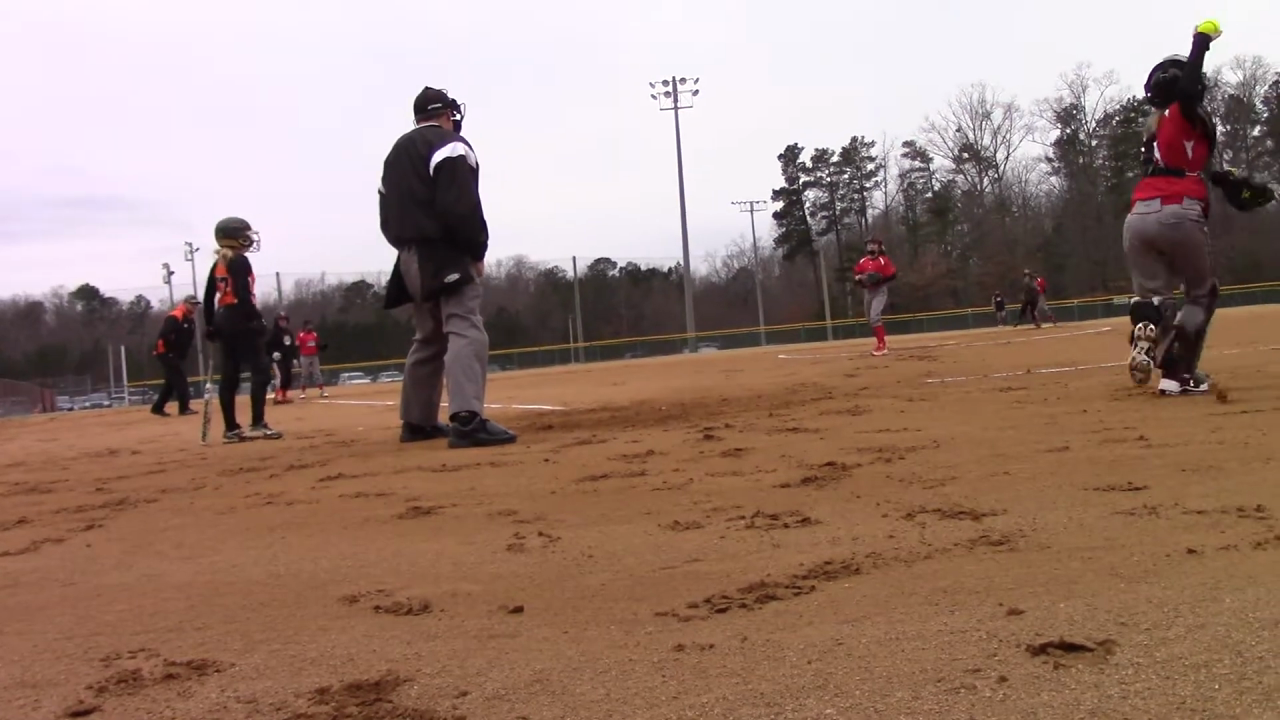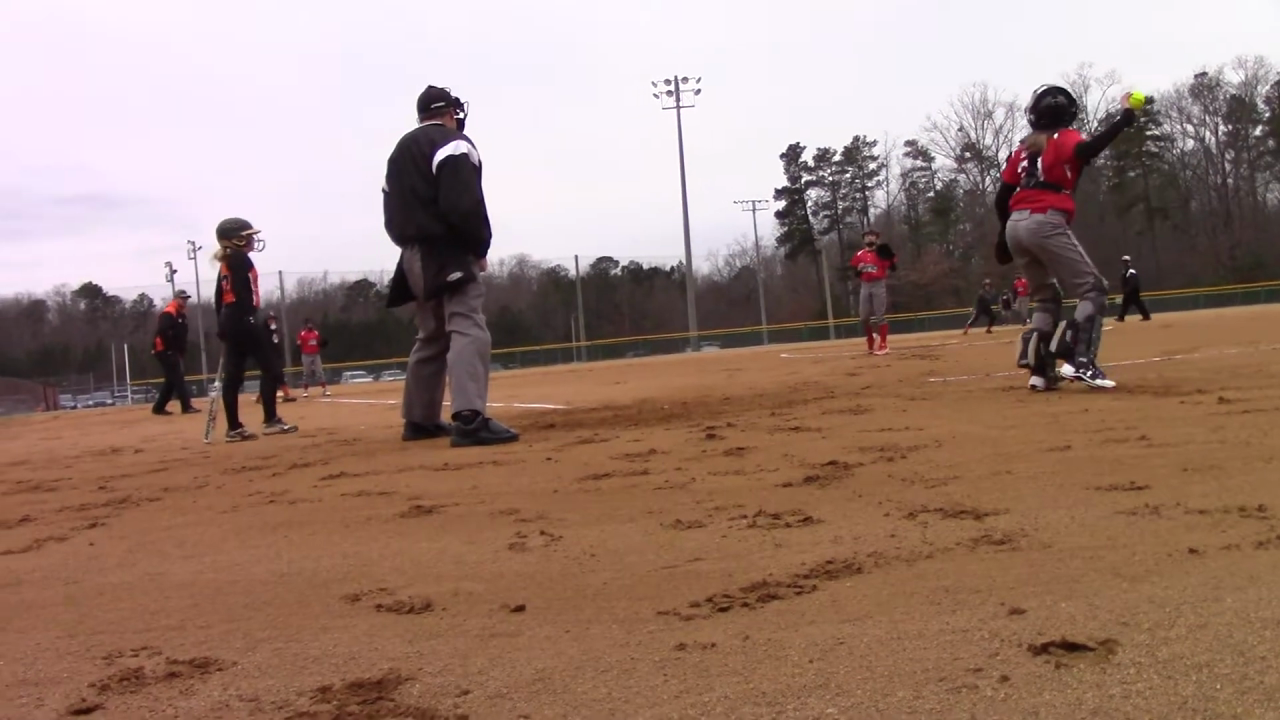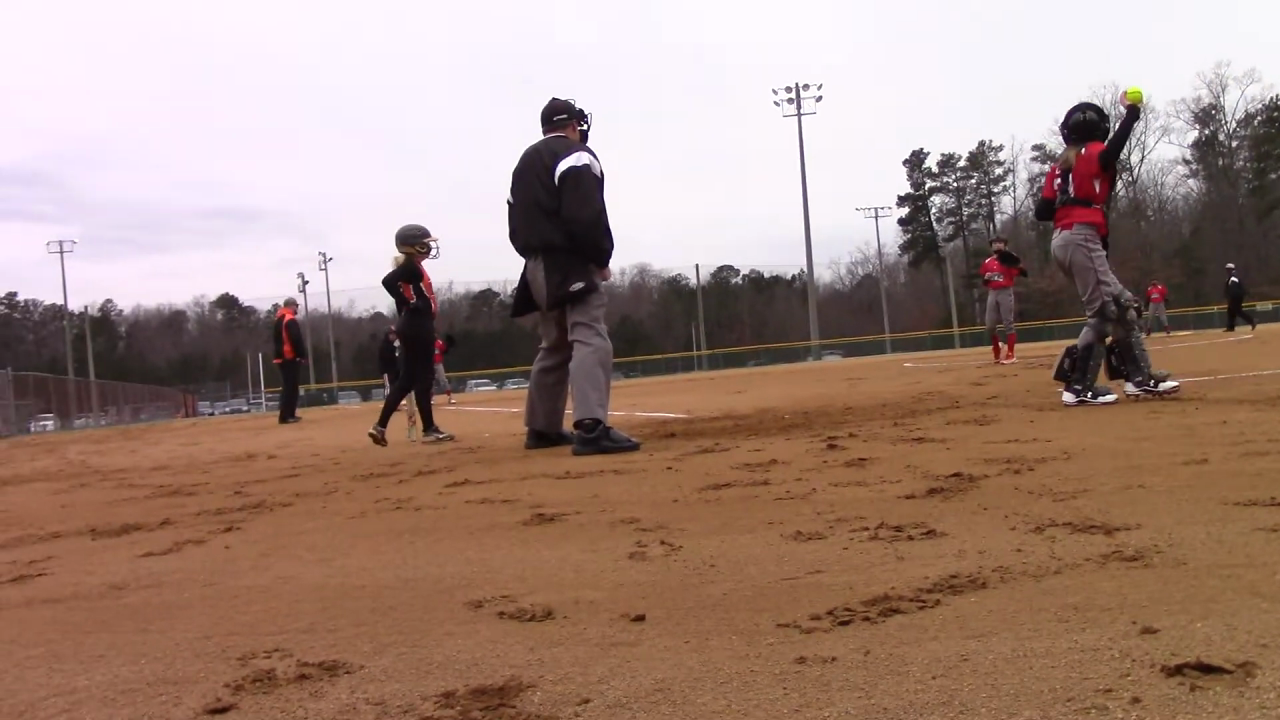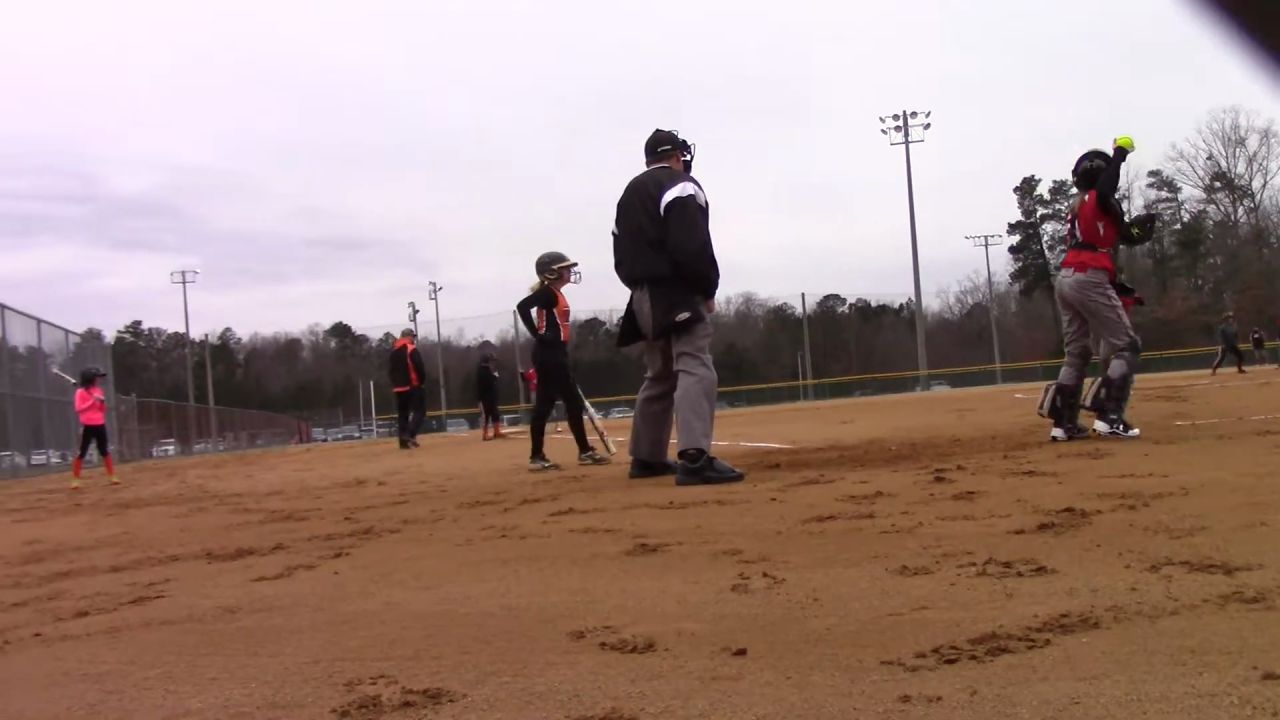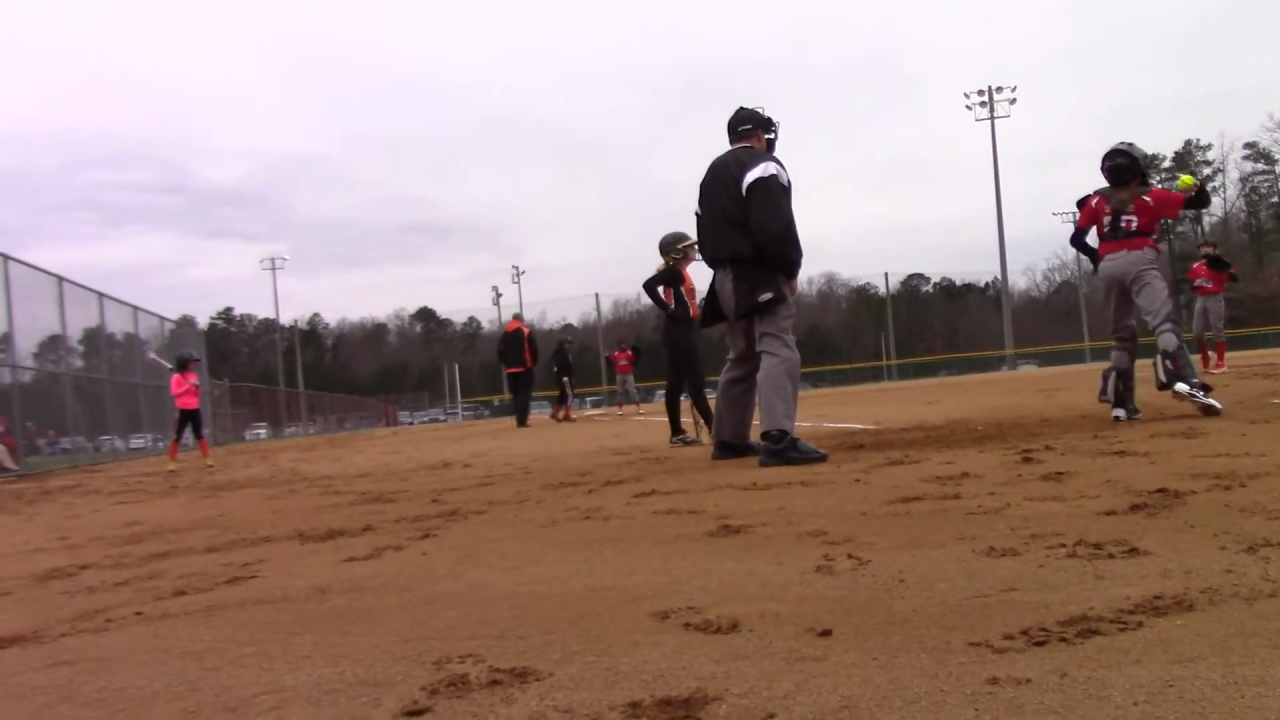
dt=0.7s
person 1, frame 1
left shoulder: (396, 153)
right shoulder: (451, 146)
left elbow: (388, 214)
right elbow: (462, 208)
left wrist: (408, 247)
right wrist: (477, 252)
left hip: (411, 258)
right hip: (445, 255)
left knee: (428, 338)
right knee: (465, 332)
left ankle: (417, 420)
right ankle: (467, 421)
person 1, frame 2
left shoulder: (400, 152)
right shoulder: (454, 144)
left elbow: (392, 211)
right elbow: (464, 206)
left wrist: (411, 245)
right wrist: (480, 248)
left hip: (414, 257)
right hip: (448, 253)
left knee: (431, 337)
right knee: (468, 330)
left ankle: (420, 419)
right ankle: (470, 420)
person 1, frame 3
left shoulder: (524, 163)
right shoulder: (576, 156)
left elbow: (516, 223)
right elbow: (586, 216)
left wrist: (535, 256)
right wrist: (602, 258)
left hip: (538, 267)
right hip: (570, 264)
left knee: (554, 346)
right knee: (589, 340)
left ankle: (542, 427)
right ankle: (591, 428)
person 1, frame 4
left shoulder: (628, 195)
right shoulder: (681, 186)
left elbow: (621, 254)
right elbow: (692, 246)
left wrist: (640, 286)
right wrist: (708, 289)
left hip: (644, 298)
right hip: (676, 294)
left knee: (659, 376)
right knee: (695, 369)
left ankle: (646, 456)
right ankle: (695, 458)
person 1, frame 5
left shoulder: (711, 174)
right shoulder: (763, 166)
left elbow: (705, 233)
right elbow: (775, 228)
left wrist: (723, 267)
right wrist: (791, 269)
left hip: (727, 278)
right hip: (760, 275)
left knee: (741, 358)
right knee: (778, 351)
left ankle: (729, 438)
right ankle: (778, 439)
person 2, frame 1
left shoulder: (1156, 127)
right shoulder: (1182, 114)
right elbow: (1189, 80)
left wrist: (1231, 182)
right wrist: (1201, 39)
left hip: (1139, 217)
right hip: (1179, 214)
left knee: (1150, 295)
right knee: (1201, 293)
left ankle: (1147, 327)
right ankle: (1176, 373)
person 2, frame 2
left shoulder: (1021, 149)
right shoulder: (1066, 138)
left elbow: (1002, 197)
right elbow: (1086, 150)
left wrist: (1005, 233)
right wrist: (1125, 117)
left hip: (1015, 226)
right hip: (1047, 223)
left knee: (1046, 298)
right knee: (1092, 290)
left ankle: (1040, 371)
right ankle: (1080, 361)
person 2, frame 3
left shoulder: (1059, 165)
right shoulder: (1096, 154)
left elbow: (1042, 211)
right elbow: (1113, 149)
right wrist: (1131, 112)
left hip: (1062, 241)
right hip: (1083, 239)
left knee: (1121, 304)
right knee: (1102, 313)
left ankle: (1138, 377)
right ankle: (1078, 387)
person 2, frame 4
left shoulder: (1078, 206)
right shoulder: (1101, 201)
right elbow: (1102, 190)
left wrist: (1125, 234)
right wrist: (1118, 155)
left hip: (1065, 279)
right hip: (1090, 280)
left knee: (1076, 353)
right knee: (1126, 346)
left ankle: (1063, 421)
right ankle: (1109, 417)
person 2, frame 5
left shoulder: (1096, 200)
right shoulder: (1151, 197)
left elbow: (1076, 239)
right elbow: (1201, 202)
left wrist: (1095, 257)
left hip: (1108, 266)
right hip: (1139, 261)
left knee: (1122, 335)
right knee: (1165, 322)
left ankle: (1122, 403)
right ankle: (1185, 381)
person 3, frame 1
left shoulder: (218, 264)
right shoulder: (240, 261)
left elbow: (209, 297)
right elbow: (242, 294)
left wrist: (210, 325)
right wrist: (258, 319)
left hip: (223, 320)
right hip: (239, 320)
left knee: (229, 376)
right knee: (260, 371)
left ankle: (231, 429)
right ankle: (257, 424)
person 3, frame 2
left shoulder: (226, 262)
right shoulder: (240, 258)
left elbow: (219, 295)
right elbow: (240, 289)
left wrist: (223, 326)
right wrist: (250, 316)
left hip: (230, 320)
right hip: (243, 319)
left knee: (233, 374)
right knee: (269, 368)
left ankle: (234, 428)
right ankle: (271, 420)
person 3, frame 3
left shoulder: (412, 268)
right shoulder: (412, 267)
left elbow: (397, 290)
right elbow: (387, 281)
right wrist: (408, 304)
left hip: (412, 326)
right hip: (418, 326)
left knee: (407, 379)
right knee: (423, 378)
left ankle: (380, 425)
right ankle: (429, 429)
person 3, frame 4
left shoulder: (557, 295)
right shoulder: (547, 293)
right elbow: (522, 306)
right wrist: (537, 334)
left hip: (557, 355)
right hip: (548, 354)
left knee: (574, 403)
right knee: (544, 404)
left ankle: (585, 451)
right ankle: (536, 456)
person 3, frame 5
left shoulder: (681, 273)
right shoulder: (673, 271)
right elbow: (648, 285)
right wrist: (667, 310)
left hip: (683, 331)
right hip: (678, 332)
left knee: (676, 383)
right knee: (696, 381)
left ankle: (677, 433)
right ankle: (714, 429)
